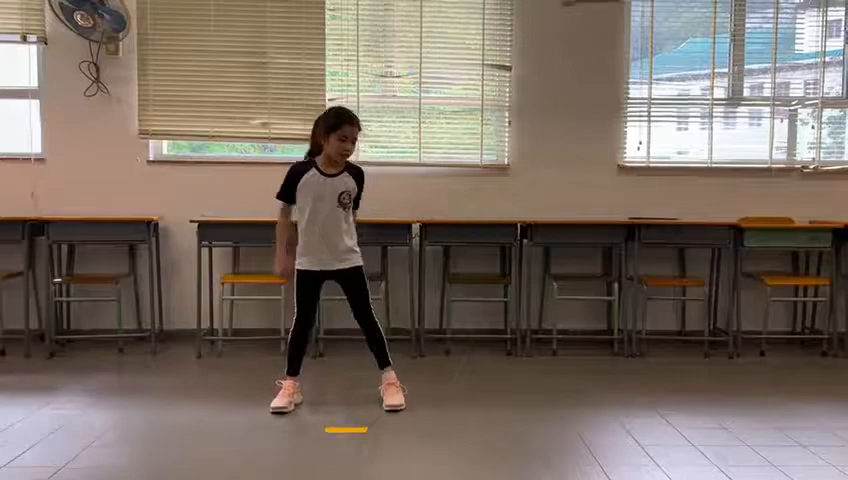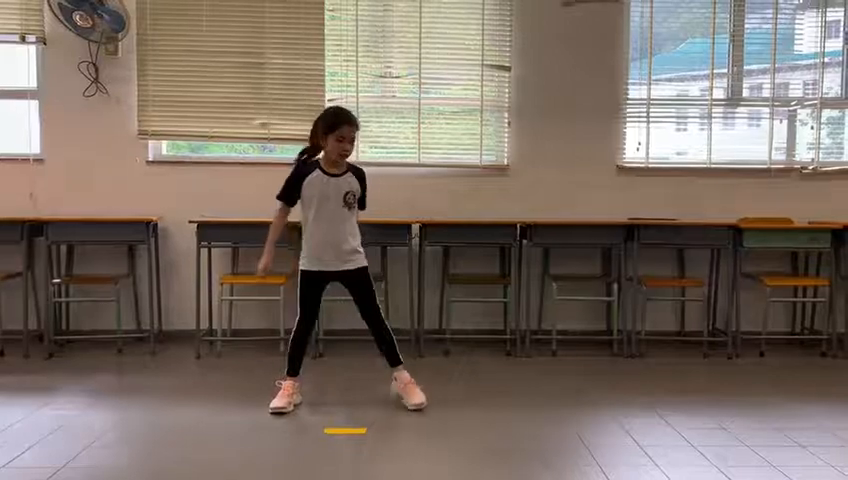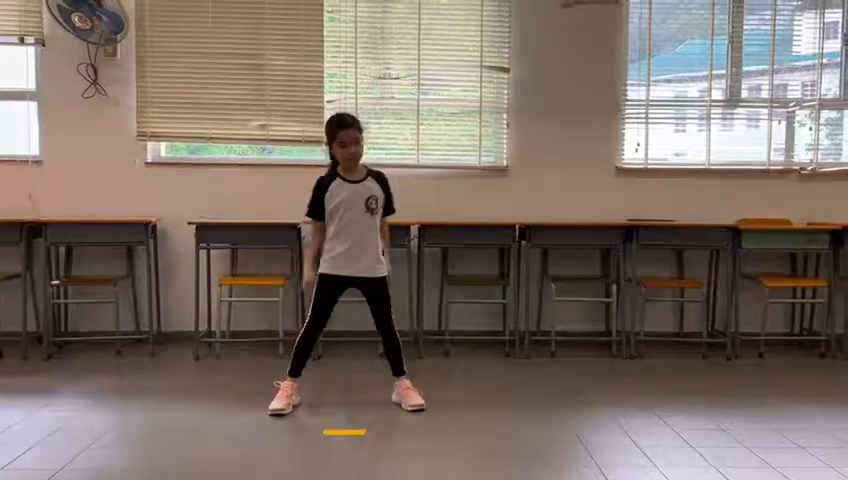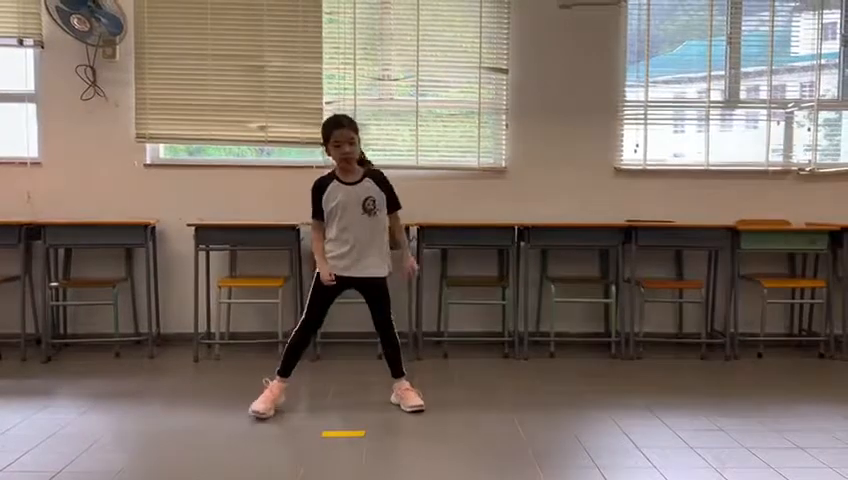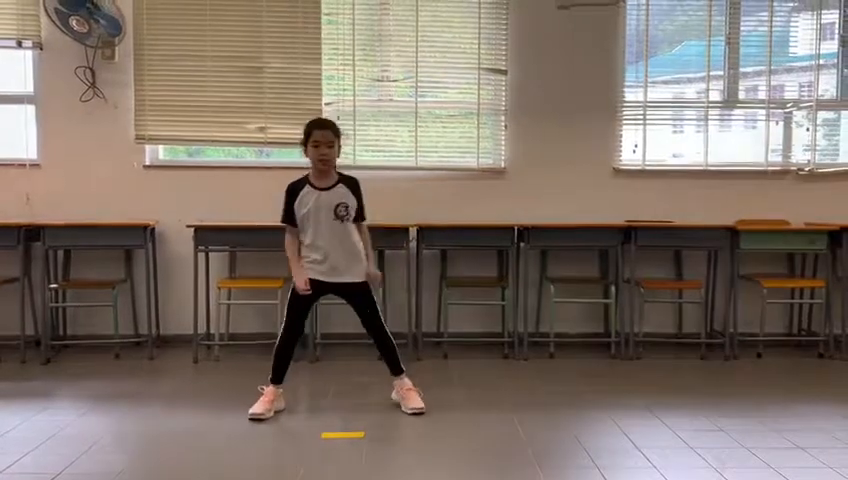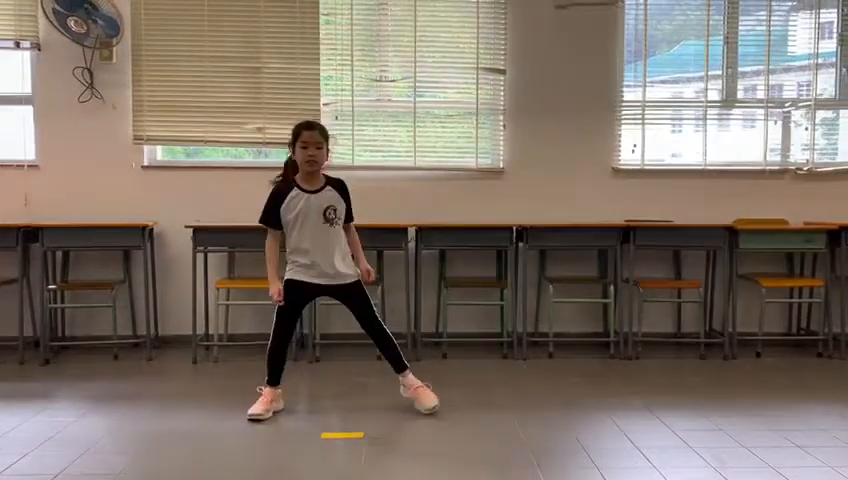
dt=0.2s
person 1, frame 1
left shoulder: (355, 175)
right shoulder: (300, 172)
right elbow: (285, 214)
right wrist: (282, 255)
left hip: (347, 260)
right hip: (308, 261)
left knee: (365, 317)
right knee: (303, 321)
left ankle: (389, 379)
right ankle: (291, 384)
person 1, frame 2
left shoulder: (357, 176)
right shoulder: (303, 173)
right elbow: (283, 212)
right wrist: (267, 253)
left hip: (353, 261)
right hip: (314, 263)
left knee: (374, 318)
right knee: (305, 322)
left ankle: (402, 378)
right ankle: (290, 385)
person 1, frame 3
left shoulder: (378, 181)
right shoulder: (326, 185)
right elbow: (318, 230)
left wrist: (385, 258)
right wrist: (309, 267)
left hip: (373, 268)
right hip: (333, 268)
left knee: (386, 325)
right knee: (314, 325)
left ankle: (402, 384)
right ankle: (289, 386)
person 1, frame 4
left shoulder: (377, 180)
right shoulder: (322, 186)
left elbow: (393, 220)
right elbow: (317, 230)
left wrist: (407, 255)
right wrist: (322, 264)
left hip: (372, 269)
right hip: (334, 269)
left knee: (385, 325)
right knee: (308, 325)
left ankle: (401, 385)
right ankle: (277, 387)
person 1, frame 5
left shoulder: (350, 186)
right shoulder: (296, 190)
right elbow: (291, 235)
left wrist: (370, 263)
right wrist: (297, 271)
left hip: (351, 274)
right hip: (312, 275)
left knee: (376, 327)
right knee: (290, 331)
left ankle: (402, 384)
right ankle: (273, 392)
person 1, frame 6
left shoulder: (339, 189)
right shoulder: (281, 193)
right elbow: (273, 238)
left wrist: (361, 261)
right wrist: (274, 280)
left hip: (342, 274)
right hip: (300, 276)
left knee: (373, 326)
right knee: (280, 332)
left ankle: (409, 381)
right ankle: (271, 393)
